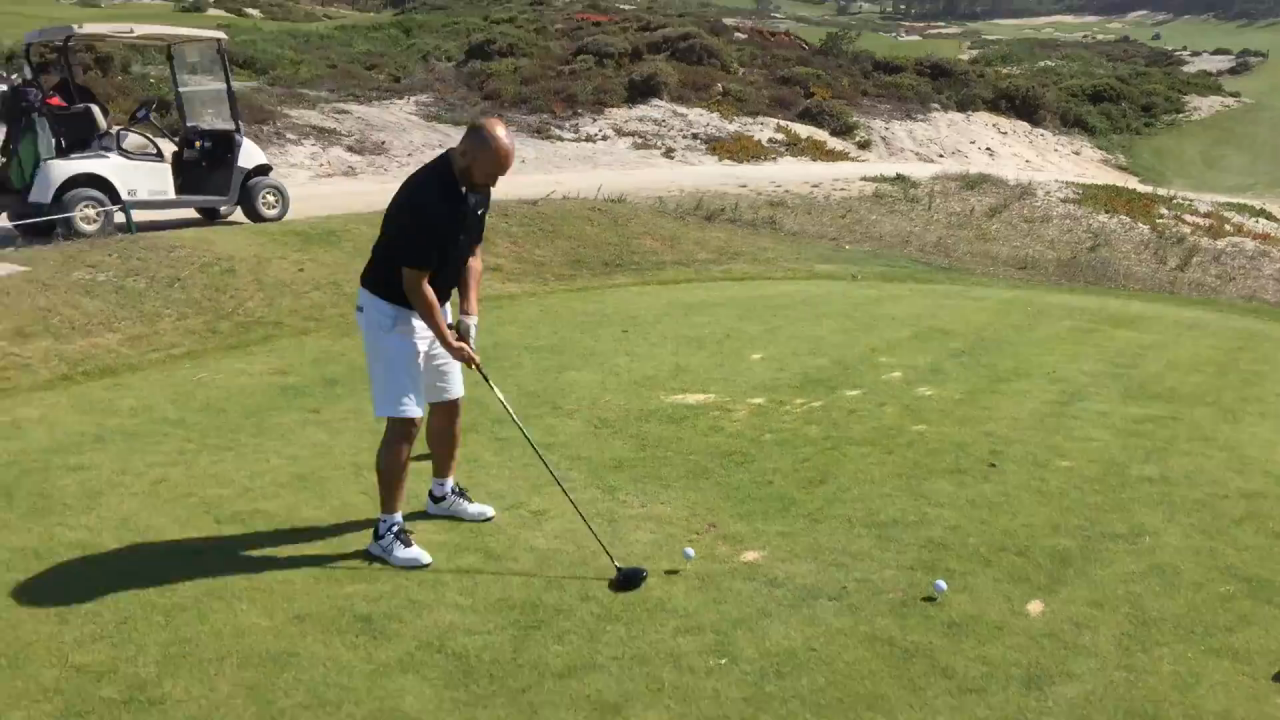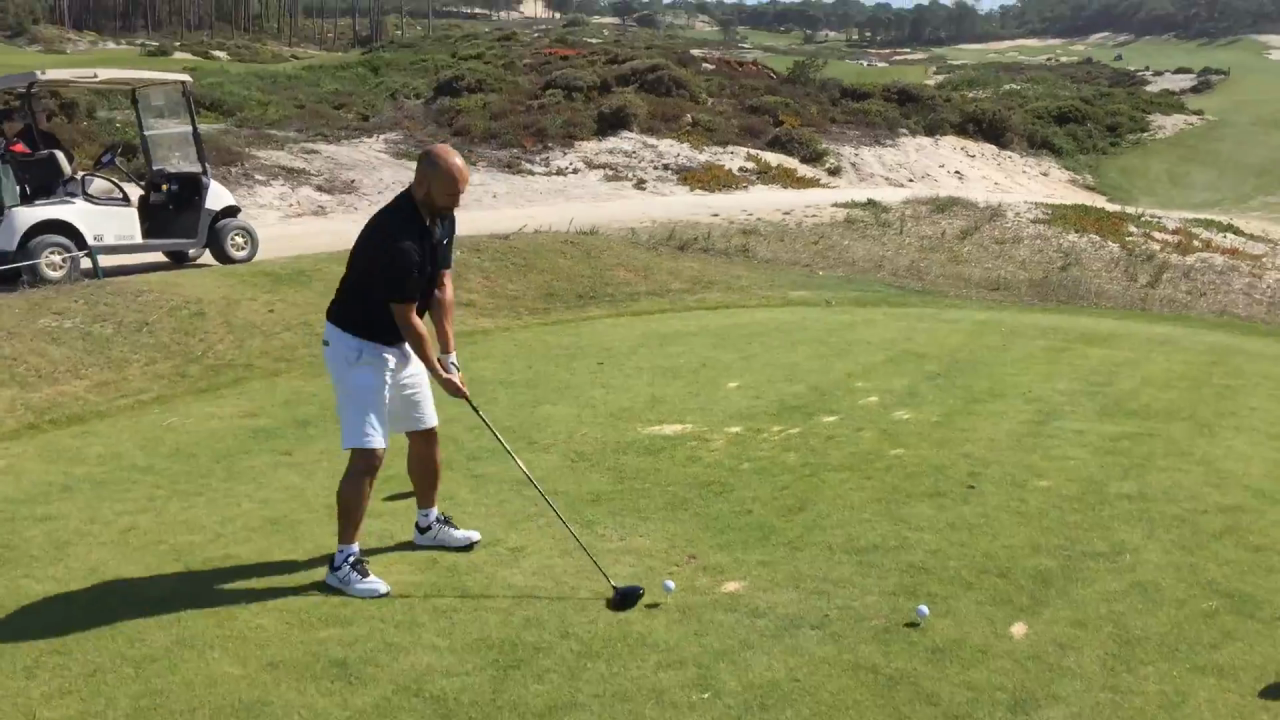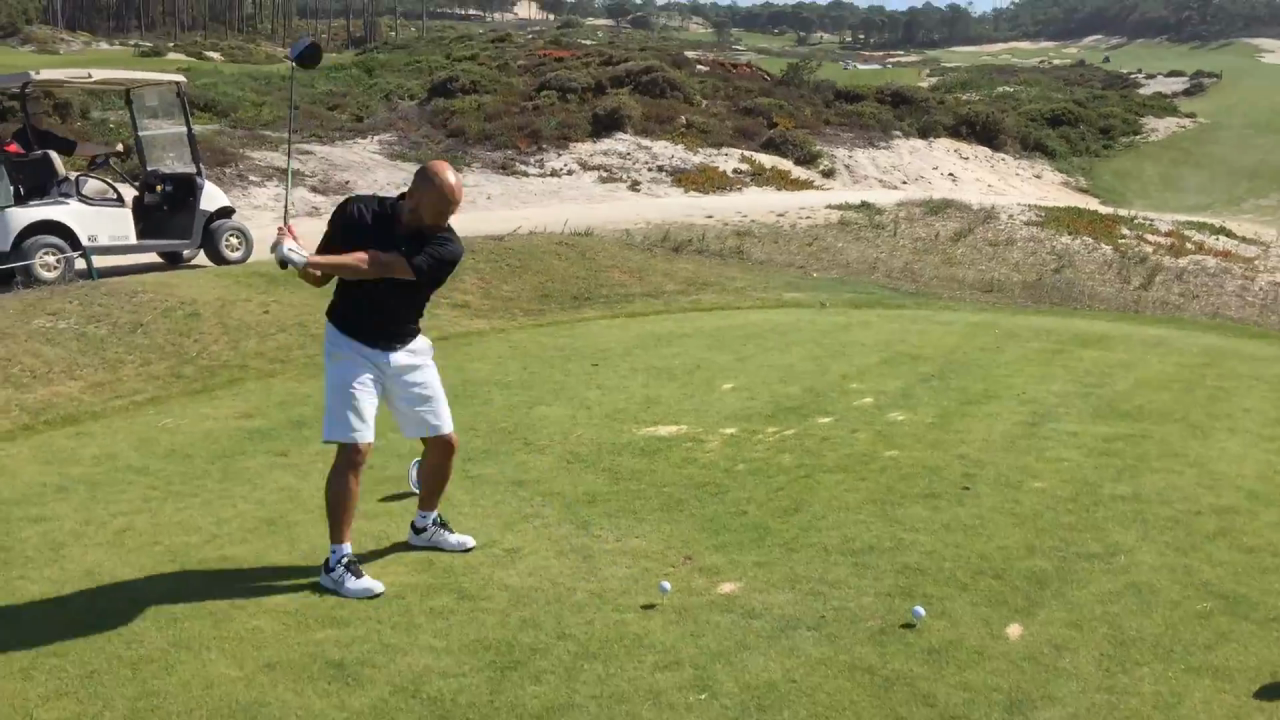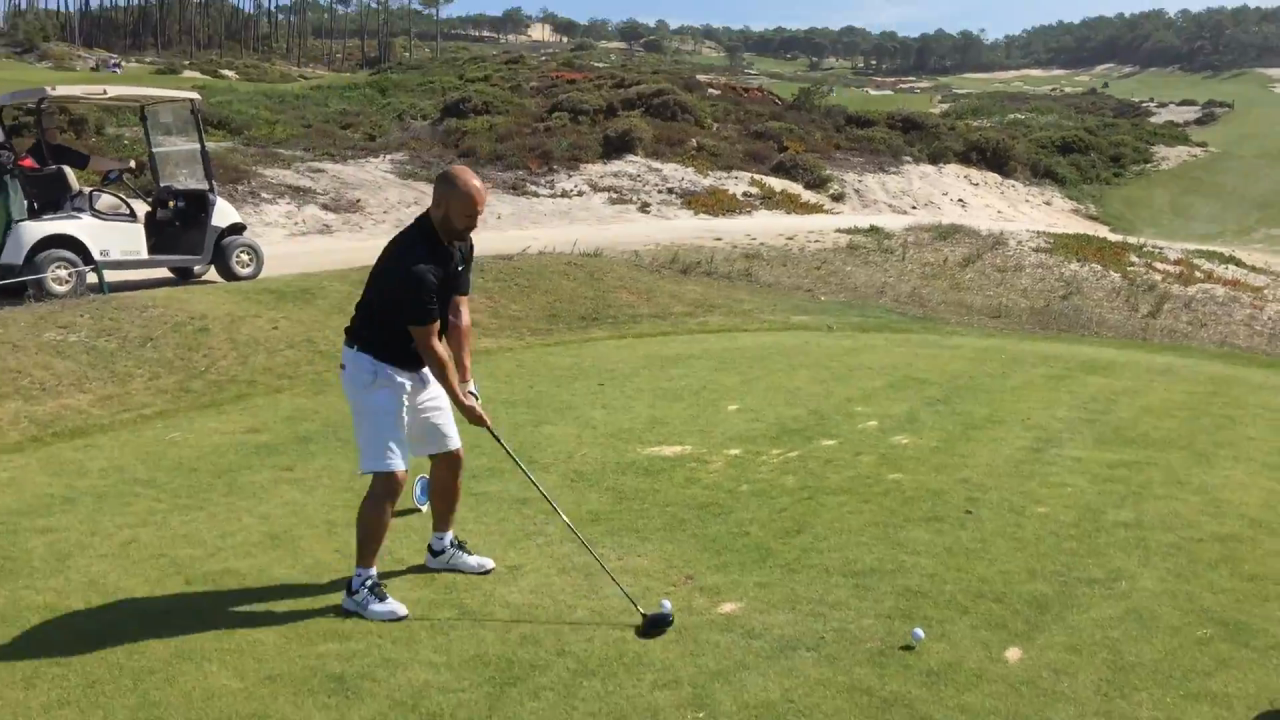
dt=0.3s
person 1, frame 1
left shoulder: (472, 188)
right shoulder: (427, 201)
left elbow: (470, 255)
right elbow: (414, 285)
left wrist: (468, 319)
right wrist: (449, 343)
left hip: (426, 310)
right hip: (390, 312)
left knee: (447, 406)
right knee: (404, 423)
left ankle: (442, 493)
right ankle: (388, 531)
person 1, frame 2
left shoulder: (441, 220)
right shoulder: (394, 238)
left elbow: (442, 288)
right elbow: (405, 319)
left wrist: (443, 360)
right wrist: (440, 372)
left hip: (398, 346)
right hip: (356, 343)
left knee: (426, 436)
right knee: (368, 454)
left ankle: (429, 522)
right ankle: (344, 561)
person 1, frame 3
left shoulder: (446, 247)
right shoulder: (357, 213)
left elbow: (378, 266)
right elbow: (318, 275)
left wrist: (305, 259)
left hip: (405, 350)
right hip: (350, 347)
left knee: (444, 443)
right knee: (353, 452)
left ankle: (425, 524)
right ankle: (338, 560)
person 1, frame 4
left shoulder: (456, 246)
right shoulder: (413, 268)
left elbow: (459, 312)
right elbow: (429, 347)
left wrist: (467, 382)
right wrist: (460, 400)
left hip: (407, 368)
right hip: (373, 369)
left knee: (449, 459)
right knee: (389, 480)
left ankle: (443, 544)
right ankle: (362, 581)
